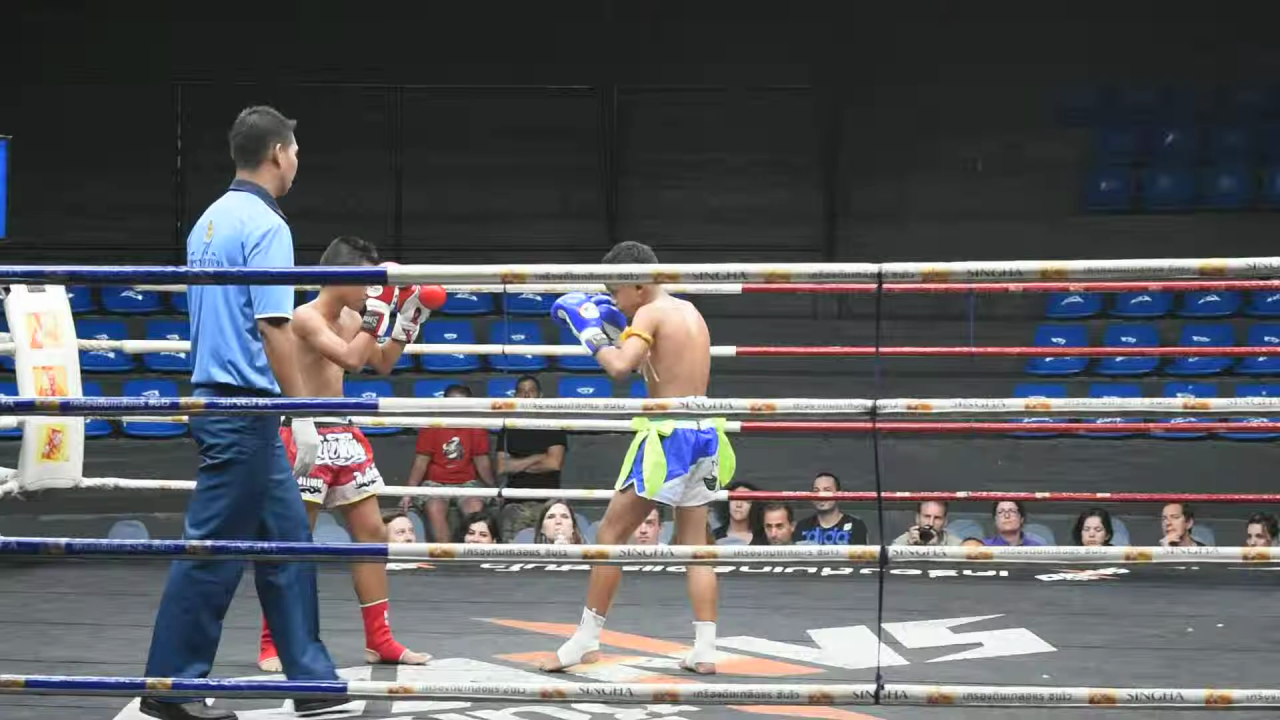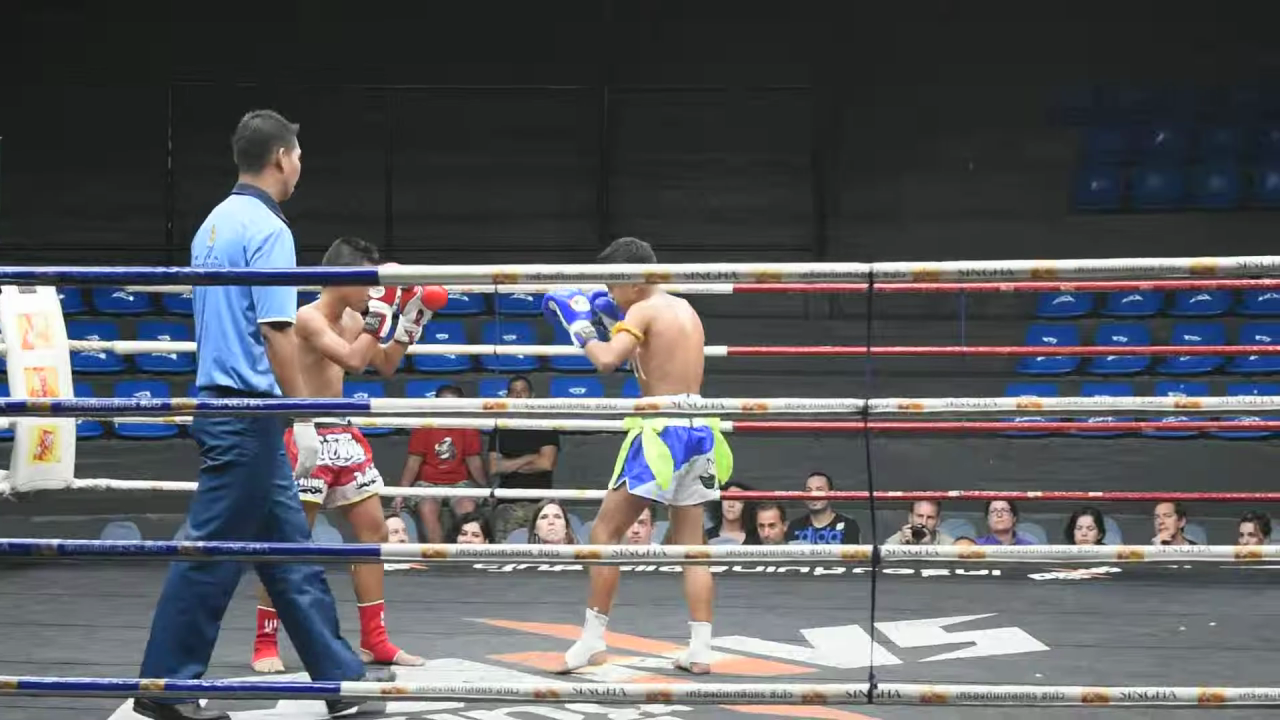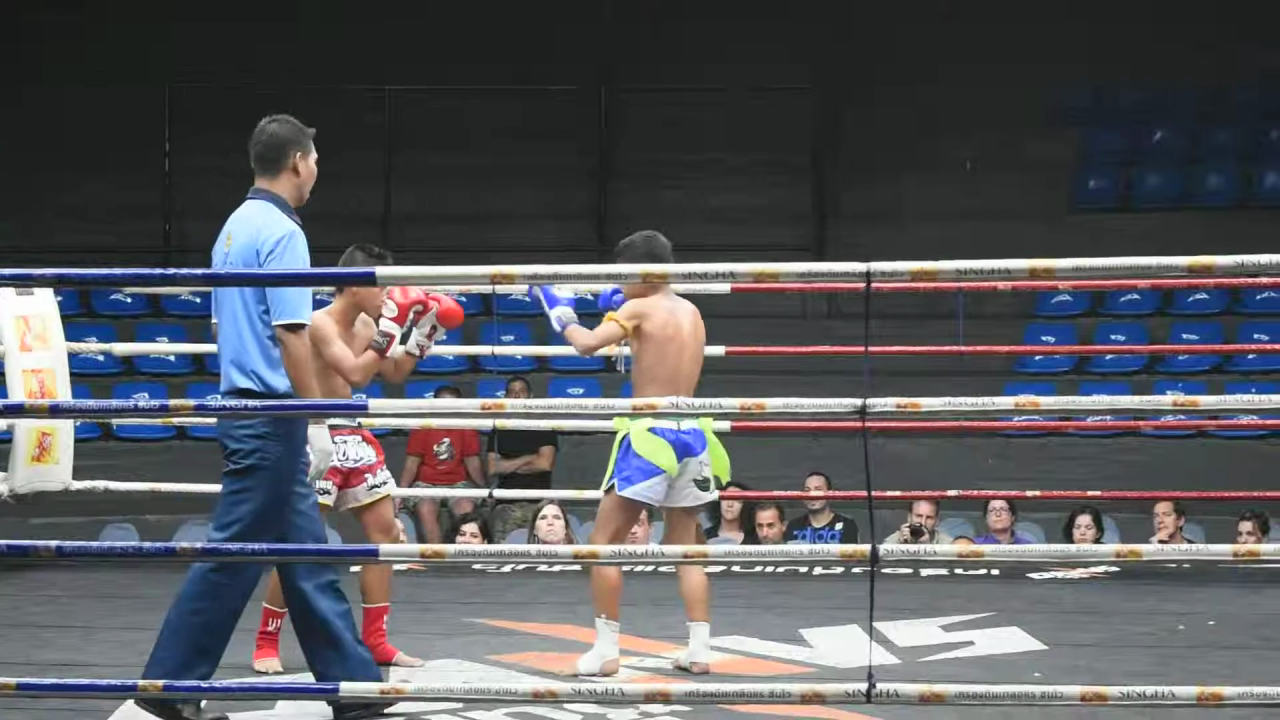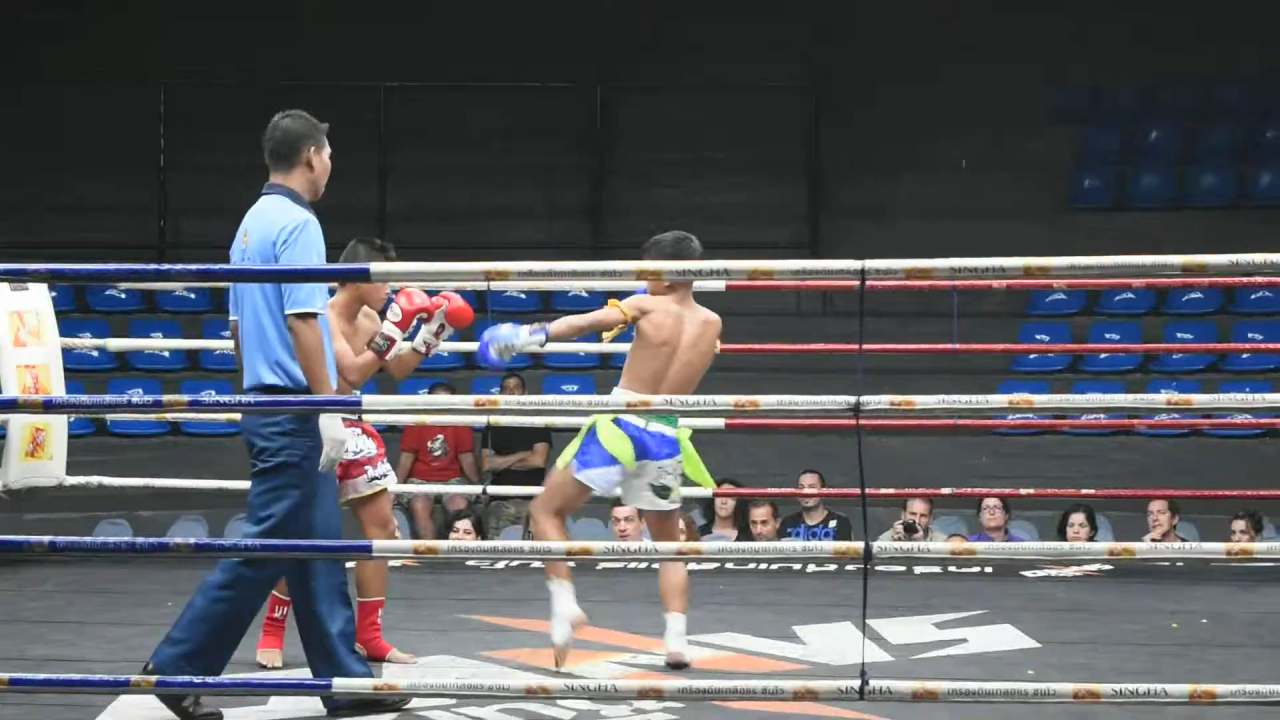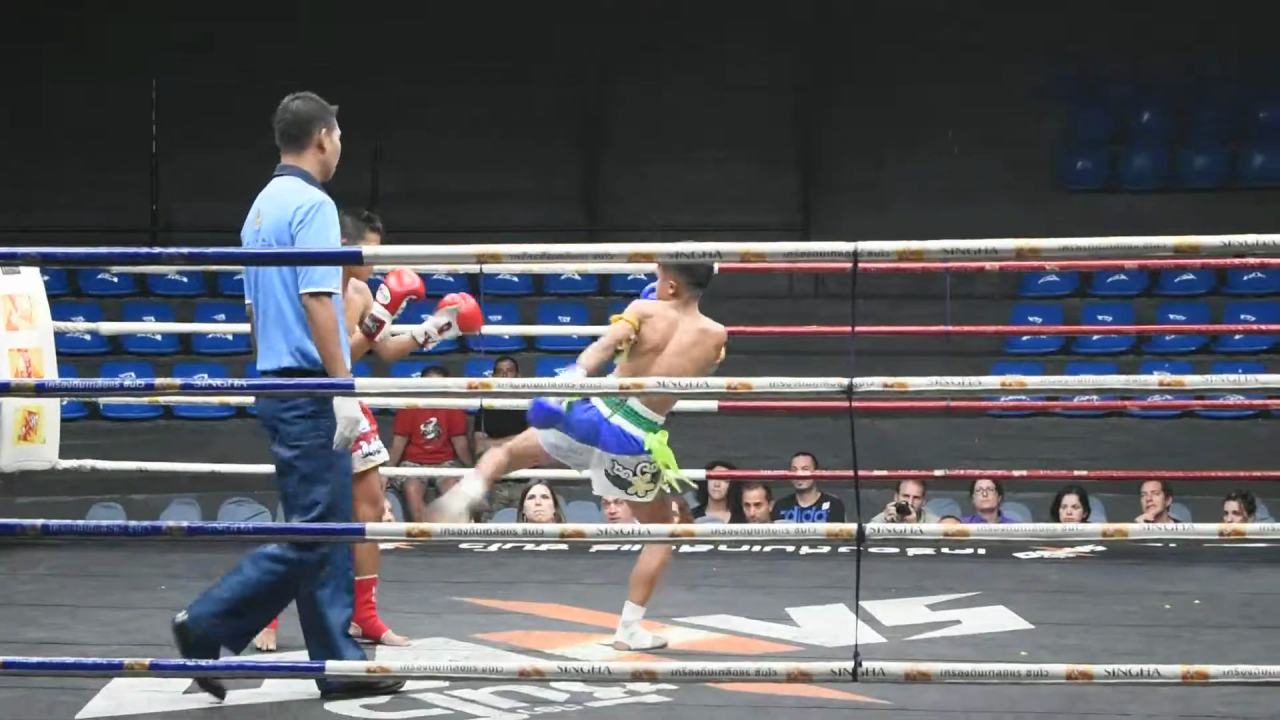
dt=0.1s
person 1, frame 1
left shoulder: (210, 220)
right shoulder: (264, 226)
right elbow: (274, 330)
right wrist: (301, 415)
left hip: (223, 405)
right hip: (245, 411)
left knee: (285, 546)
right knee: (213, 552)
person 1, frame 2
left shoulder: (212, 224)
right shoulder: (266, 229)
right elbow: (277, 333)
right wrist: (303, 418)
left hip: (226, 406)
right hip: (247, 413)
left knee: (288, 549)
right knee: (211, 552)
person 1, frame 3
left shoulder: (233, 228)
right shoulder: (281, 231)
right elbow: (290, 336)
right wrist: (315, 421)
left hip: (249, 412)
right hip: (270, 419)
left knee: (304, 554)
right knee: (234, 554)
person 1, frame 4
left shoulder: (251, 222)
right shoulder: (297, 223)
right elbow: (303, 324)
right wrist: (329, 409)
left hip: (269, 406)
right hip: (292, 412)
left knee: (317, 551)
right knee: (261, 552)
right ankle: (178, 667)
person 1, frame 5
left shoulder: (266, 203)
right shoulder: (309, 204)
right elbow: (318, 308)
right wrist: (342, 390)
left hip: (291, 391)
right hip: (305, 392)
left knee: (326, 529)
right knee: (313, 530)
left ankle: (338, 662)
right ankle: (206, 621)
person 2, frame 1
left shoulder: (351, 317)
right shoulder: (305, 317)
left elbow: (383, 364)
right elbow: (351, 359)
left wrist: (411, 315)
right wrist: (378, 308)
left hip: (342, 435)
left knee: (373, 533)
left ankle: (380, 641)
right ankle: (270, 644)
person 2, frame 2
left shoulder: (352, 318)
right shoulder: (307, 318)
left elbow: (386, 365)
right elbow: (353, 360)
left wrist: (413, 317)
right wrist: (380, 309)
left hip: (342, 436)
left knee: (374, 530)
left ankle: (374, 641)
right ankle: (265, 644)
person 2, frame 3
left shoulder: (367, 324)
right shoulder: (320, 324)
left elbow: (394, 373)
right elbow: (356, 375)
left wrist: (426, 330)
right wrist: (391, 324)
left hip: (354, 438)
left knee: (386, 532)
left ankle: (375, 640)
right ankle: (267, 644)
person 2, frame 4
left shoulder: (370, 318)
right shoulder: (323, 317)
left elbow: (398, 370)
right elbow: (354, 374)
left wrist: (433, 330)
right wrist: (393, 329)
left hip: (354, 431)
left knee: (382, 527)
left ankle: (369, 636)
right ankle: (271, 633)
person 2, frame 5
left shoulder: (361, 289)
left elbow: (387, 349)
left wrist: (439, 326)
right wrist: (381, 309)
left knee: (371, 505)
left ankle: (363, 615)
person 3, frame 1
left shoulder: (651, 314)
right shoulder: (688, 310)
left elbow: (618, 367)
left wrist: (589, 331)
right wrist: (615, 325)
left hip: (670, 432)
right hip: (704, 432)
left knee: (611, 534)
right knee: (695, 545)
left ankle: (586, 639)
right ankle: (705, 650)
person 3, frame 2
left shoulder: (644, 311)
right shoulder: (683, 308)
left elbow: (607, 361)
left wrist: (578, 323)
right wrist: (612, 318)
left hip: (663, 430)
right hip: (699, 429)
left knee: (605, 532)
right knee: (691, 545)
left ankle: (592, 641)
right ankle: (700, 650)
person 3, frame 3
left shoulder: (646, 311)
right shoulder: (688, 310)
left elbow: (585, 345)
left wrist: (559, 310)
left hip: (653, 435)
right hip: (693, 437)
left knee: (602, 540)
right knee: (686, 546)
left ankle: (605, 649)
right ankle: (698, 649)
person 3, frame 4
left shoulder: (648, 306)
right shoulder: (713, 323)
left elbow: (585, 322)
left wrist: (526, 334)
left hip: (620, 426)
right hip: (664, 439)
left knee: (545, 510)
right knee: (669, 545)
left ankle: (565, 606)
right ankle: (676, 641)
person 3, frame 5
left shoulder: (644, 310)
right shoulder: (716, 335)
left elbow: (603, 347)
left wrist: (571, 379)
left hip: (598, 414)
right hip: (638, 438)
left knee: (507, 450)
right knee: (660, 531)
left ankle: (468, 490)
right ankle: (632, 626)
